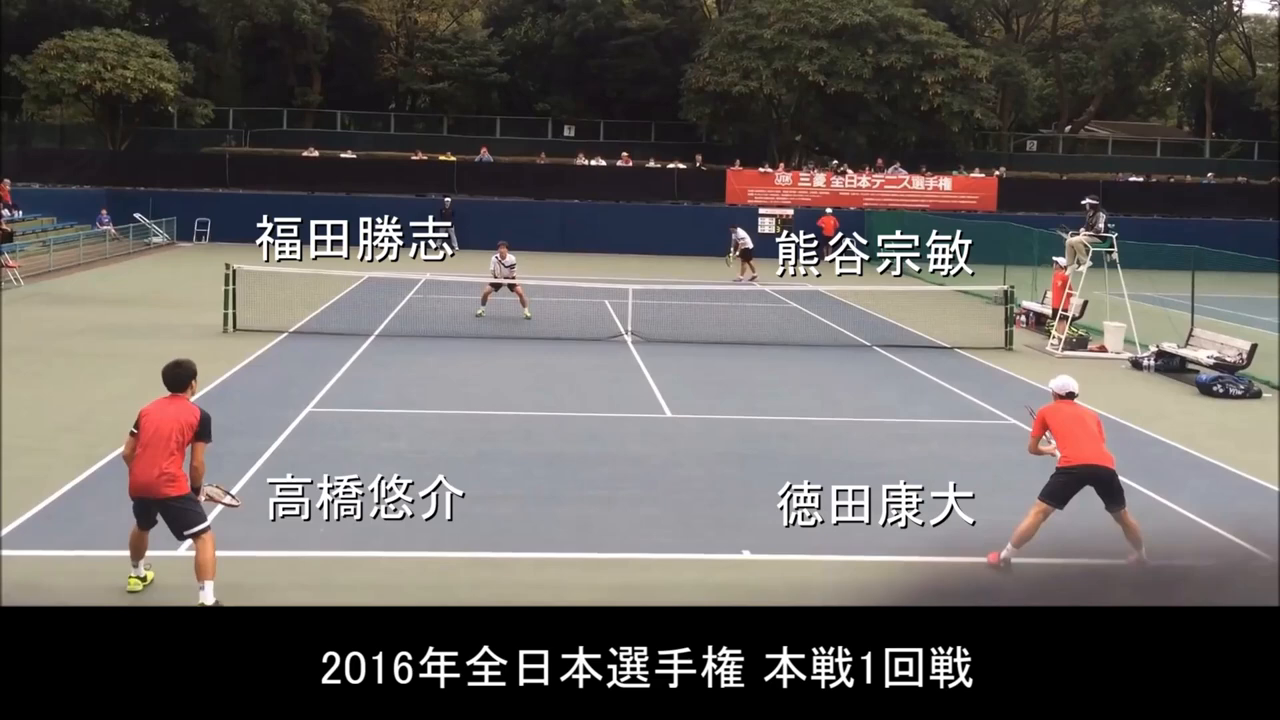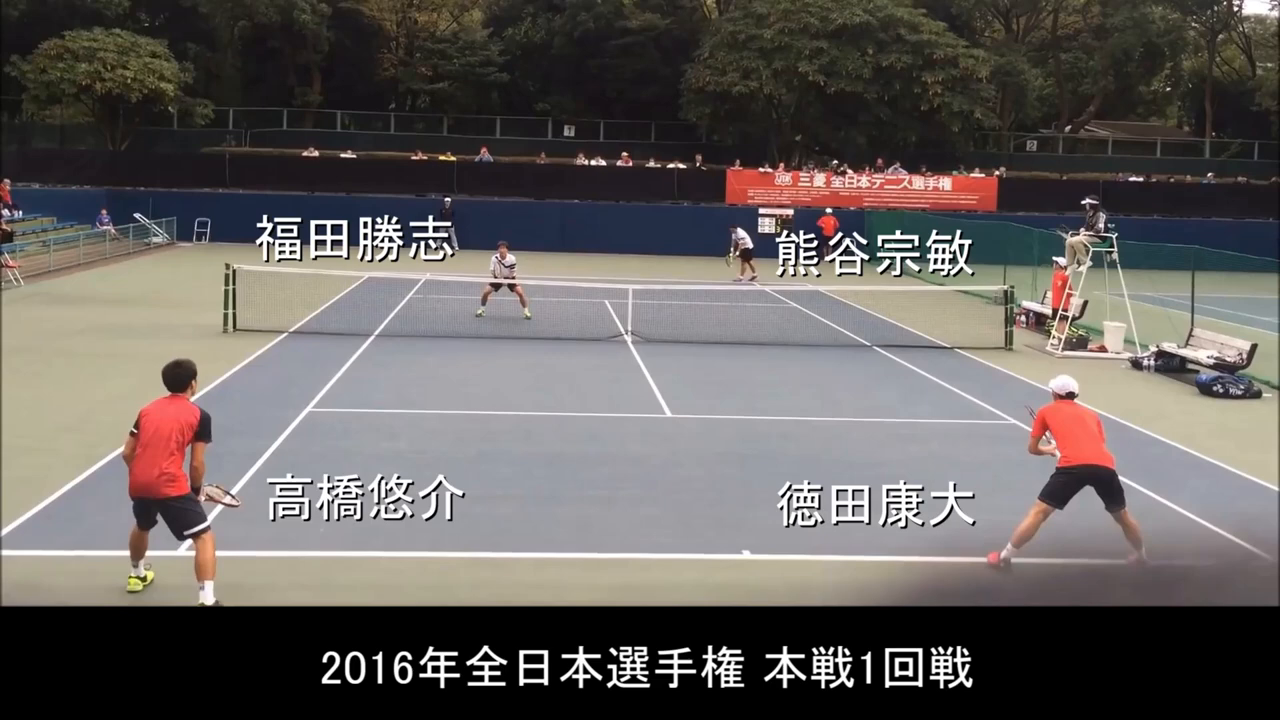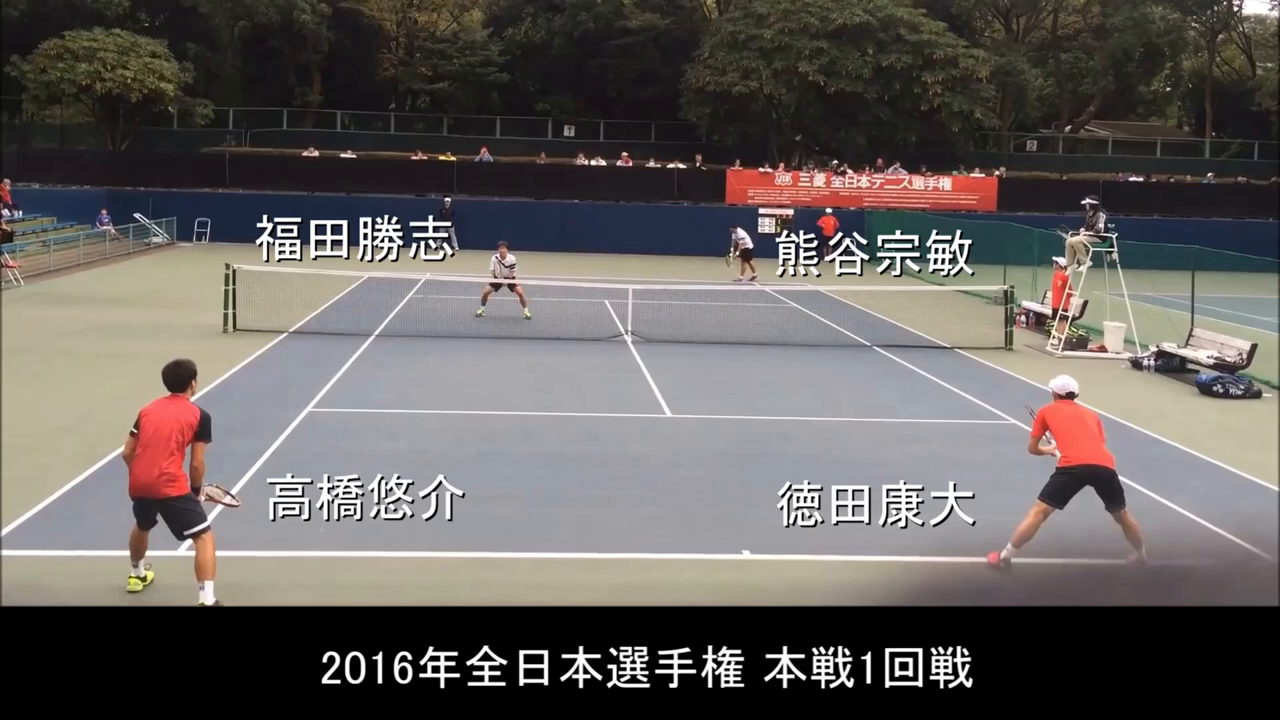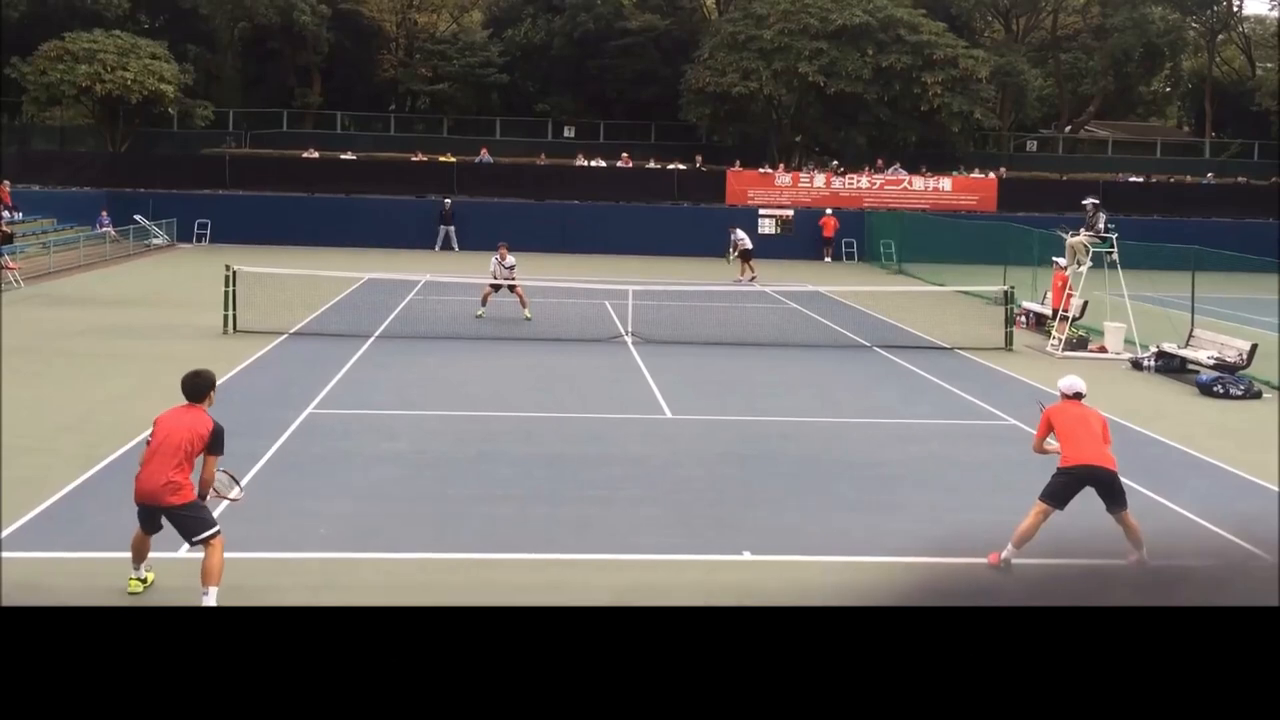
dt=0.7s
person 1, frame 1
left shoulder: (147, 409)
right shoulder: (199, 416)
left elbow: (127, 453)
right elbow: (197, 463)
right wrist: (196, 490)
left hip: (138, 483)
right hip: (170, 486)
left knee: (141, 527)
right knee: (204, 538)
left ankle: (137, 575)
right ankle: (207, 599)
person 1, frame 2
left shoulder: (147, 410)
right shoulder: (199, 416)
left elbow: (127, 453)
right elbow: (197, 463)
right wrist: (196, 490)
left hip: (138, 484)
right hip: (170, 486)
left knee: (141, 527)
right knee: (204, 538)
left ankle: (137, 575)
right ankle: (207, 599)
person 1, frame 3
left shoulder: (147, 410)
right shoulder: (199, 416)
left elbow: (127, 453)
right elbow: (197, 463)
right wrist: (196, 490)
left hip: (138, 483)
right hip: (170, 486)
left knee: (142, 526)
right knee: (204, 538)
left ankle: (137, 575)
right ankle: (207, 599)
person 1, frame 4
left shoulder: (163, 417)
right shoulder: (213, 427)
left elbow: (143, 459)
right elbow: (207, 476)
right wrist: (202, 498)
left hip: (143, 488)
right hip: (175, 493)
left knee: (145, 530)
right knee: (214, 542)
left ankle: (137, 577)
right ankle: (209, 602)
person 2, frame 1
left shoulder: (1046, 411)
right shoulder: (1091, 414)
left elbow: (1032, 448)
left wrist: (1049, 450)
left hip: (1073, 466)
right hip: (1104, 466)
left knee: (1038, 512)
right knee: (1122, 515)
left ankle: (1004, 557)
right ankle: (1141, 555)
person 2, frame 2
left shoulder: (1046, 411)
right shoulder: (1091, 414)
left elbow: (1032, 448)
left wrist: (1050, 449)
left hip: (1072, 466)
right hip: (1105, 466)
left knee: (1038, 512)
right knee: (1122, 515)
left ankle: (1004, 557)
right ankle: (1140, 555)
person 2, frame 3
left shoulder: (1046, 411)
right shoulder: (1091, 414)
left elbow: (1032, 448)
left wrist: (1050, 449)
left hip: (1072, 466)
right hip: (1105, 466)
left knee: (1038, 512)
right knee: (1122, 515)
left ankle: (1004, 556)
right ankle: (1140, 555)
person 2, frame 4
left shoulder: (1052, 411)
right shoulder: (1098, 416)
left elbow: (1037, 447)
left hip: (1073, 467)
right hip: (1106, 467)
left knee: (1039, 513)
right knee: (1123, 516)
left ankle: (1004, 557)
right ankle: (1141, 556)
